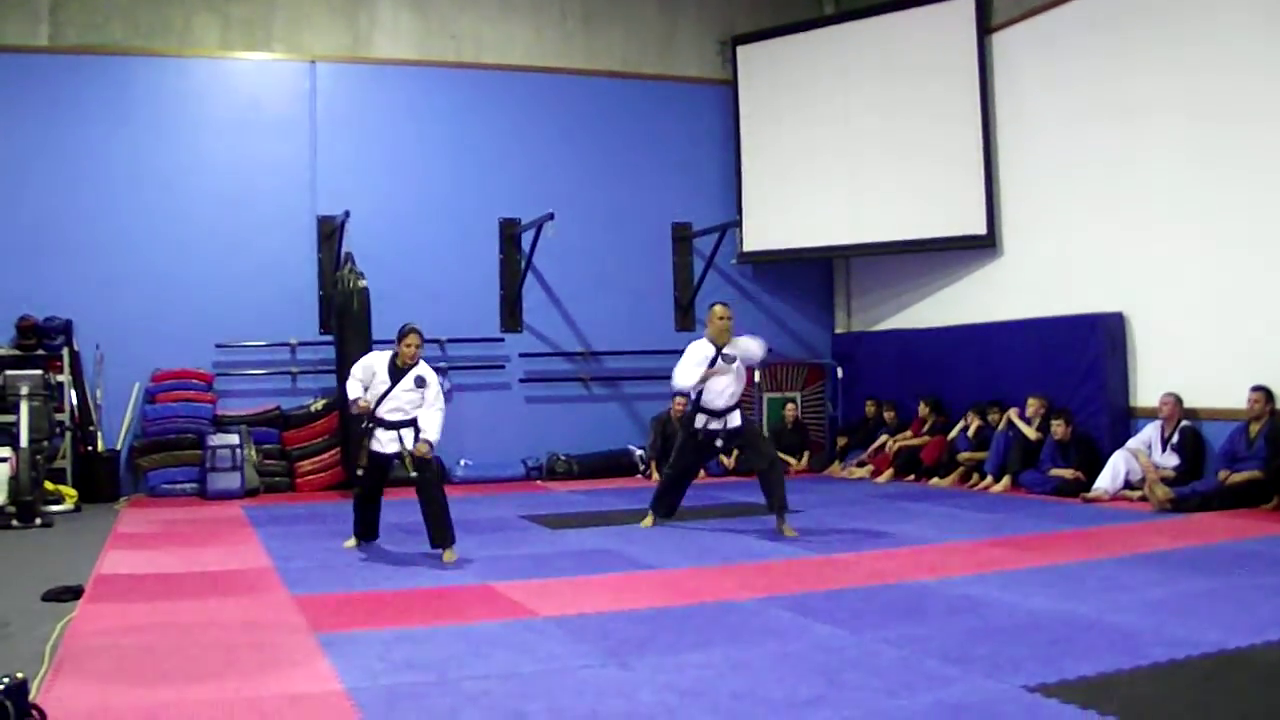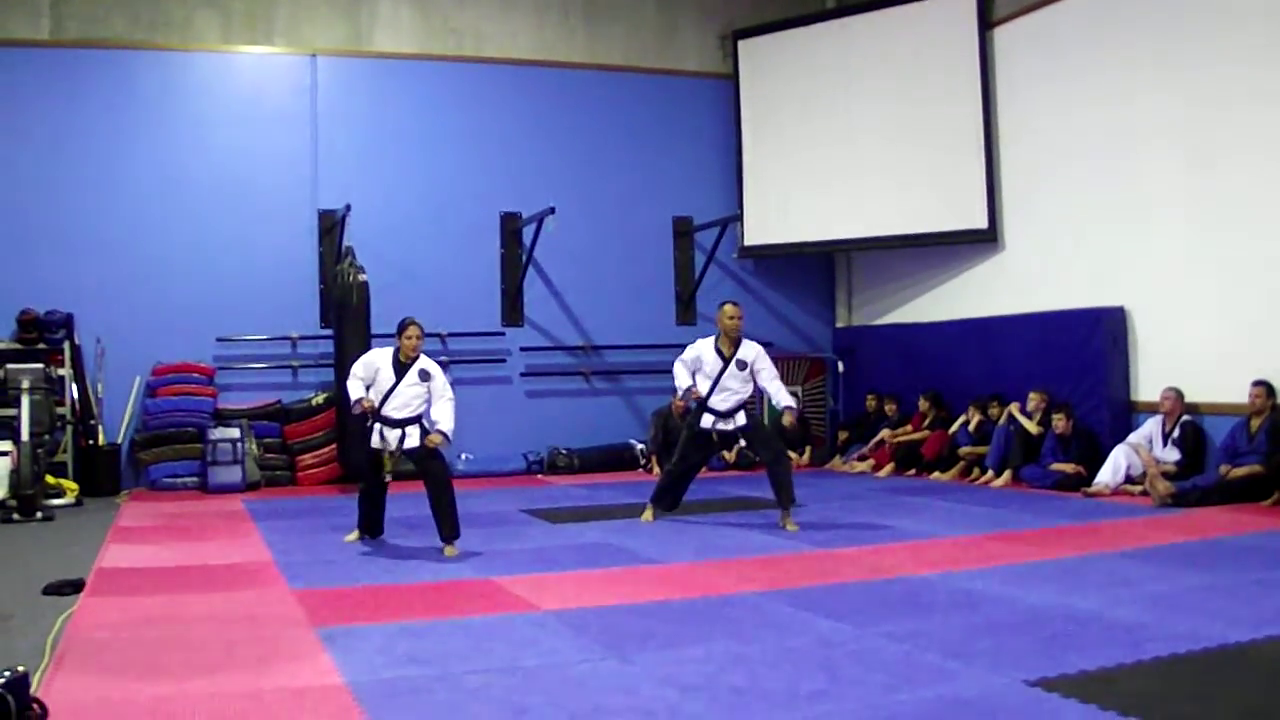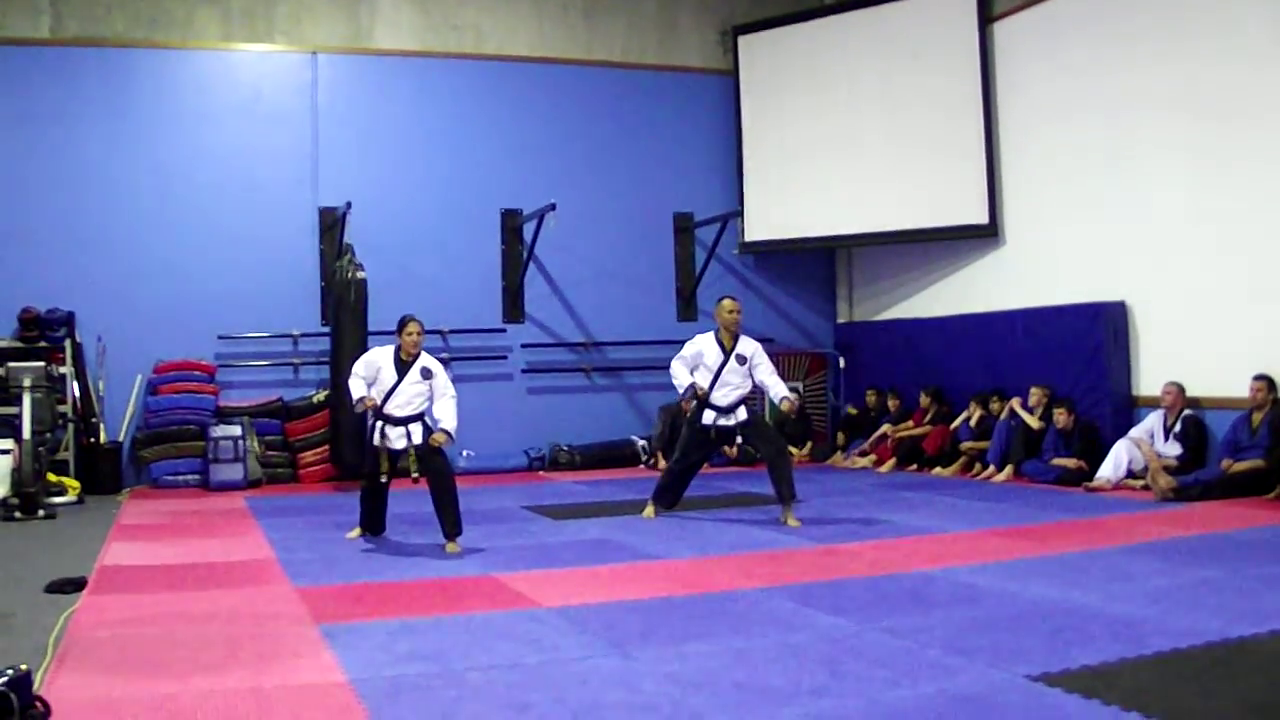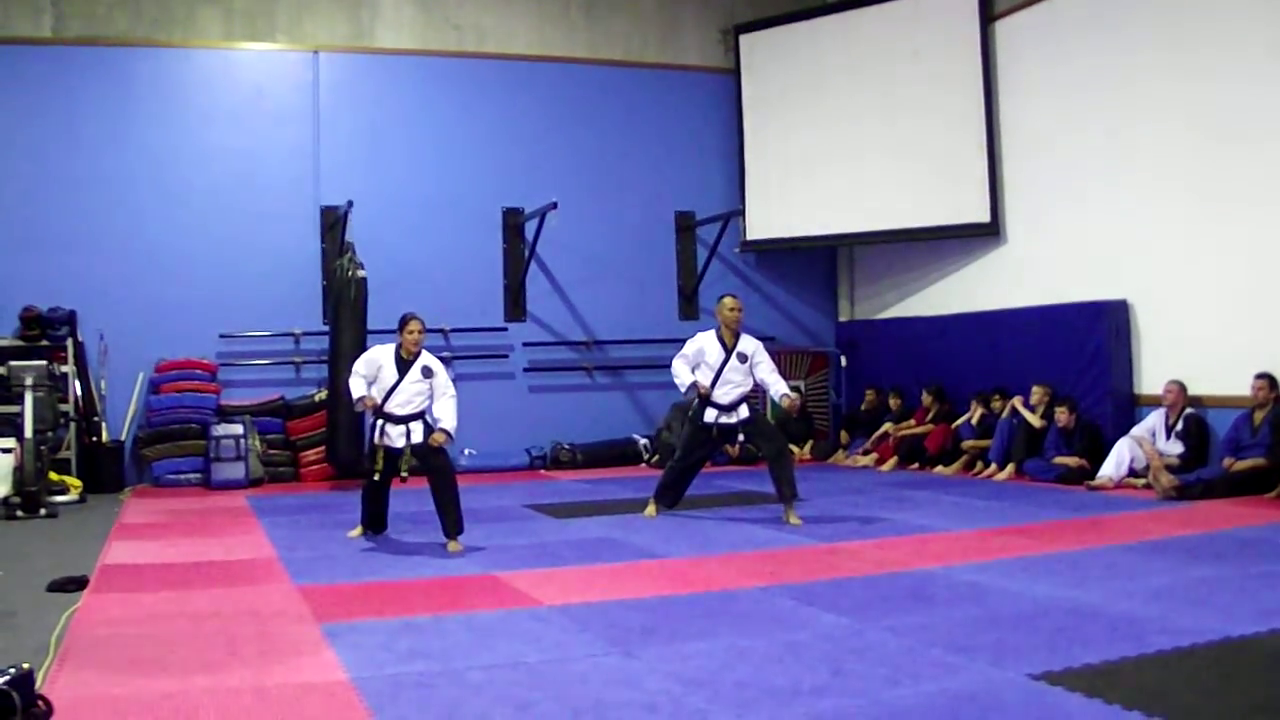
dt=0.4s
person 1, frame 1
left shoulder: (426, 374)
right shoulder: (376, 360)
left elbow: (434, 409)
right elbow: (355, 378)
left wrist: (427, 441)
right wrist: (357, 399)
left hip: (408, 437)
right hip: (377, 435)
left knee: (430, 485)
right knee: (366, 487)
left ankle: (445, 544)
right ankle: (362, 534)
person 1, frame 2
left shoulder: (430, 368)
right shoulder: (378, 358)
left elbow: (444, 400)
right elbow: (355, 377)
left wrist: (441, 431)
right wrist: (360, 399)
left hip: (415, 433)
right hip: (382, 432)
left knee: (439, 479)
right knee: (372, 483)
left ankle: (449, 539)
right ankle: (366, 529)
person 1, frame 3
left shoulder: (431, 365)
right shoulder: (379, 356)
left elbow: (446, 398)
right elbow: (357, 376)
left wrist: (445, 429)
right wrist: (363, 398)
left hip: (417, 430)
right hip: (385, 430)
left knee: (442, 477)
right knee: (375, 480)
left ankle: (451, 536)
right ankle: (367, 526)
person 1, frame 4
left shoulder: (431, 364)
right shoulder: (379, 355)
left elbow: (445, 397)
right elbow: (357, 375)
left wrist: (444, 429)
right wrist: (362, 397)
left hip: (418, 429)
right hip: (385, 428)
left knee: (443, 475)
right knee: (377, 478)
left ankle: (452, 535)
right ankle: (369, 525)
person 2, frame 1
left shoulder: (740, 343)
right shoulder: (696, 348)
left elbow: (756, 351)
right elbow: (680, 380)
left wrist: (733, 343)
right wrist: (701, 374)
left hip: (733, 420)
right hip: (702, 421)
left knee: (768, 461)
right knee: (678, 468)
left ankle: (781, 520)
right ankle: (654, 513)
person 2, frame 2
left shoulder: (754, 351)
right shoulder: (701, 347)
left elbow: (771, 382)
right elbow: (681, 365)
left wrist: (788, 407)
right wrist: (687, 388)
left hip: (739, 418)
right hip: (706, 419)
left knee: (776, 455)
right knee: (682, 464)
left ankle: (786, 514)
right ankle: (653, 505)
person 2, frame 3
left shoulder: (751, 347)
right shoulder: (701, 343)
left elbow: (768, 376)
right elbow: (677, 365)
left wrist: (784, 397)
right wrist: (691, 387)
left hip: (739, 414)
right hip: (706, 415)
left knee: (777, 450)
right knee: (683, 461)
left ankle: (787, 510)
right ankle: (654, 502)
person 2, frame 4
left shoulder: (752, 345)
right shoulder: (702, 341)
left elbow: (768, 374)
right elbow: (679, 364)
left wrist: (784, 394)
right wrist: (693, 385)
left hip: (740, 412)
right hip: (708, 413)
left knee: (778, 448)
right knee: (685, 459)
left ankle: (788, 509)
right ankle: (656, 501)
